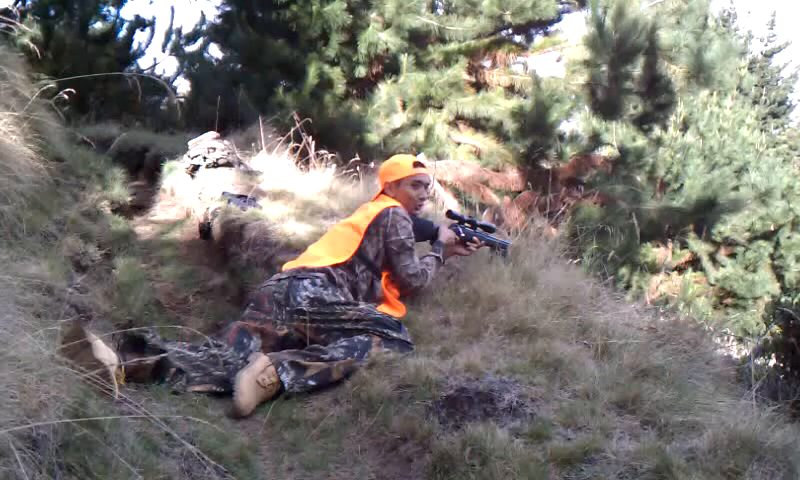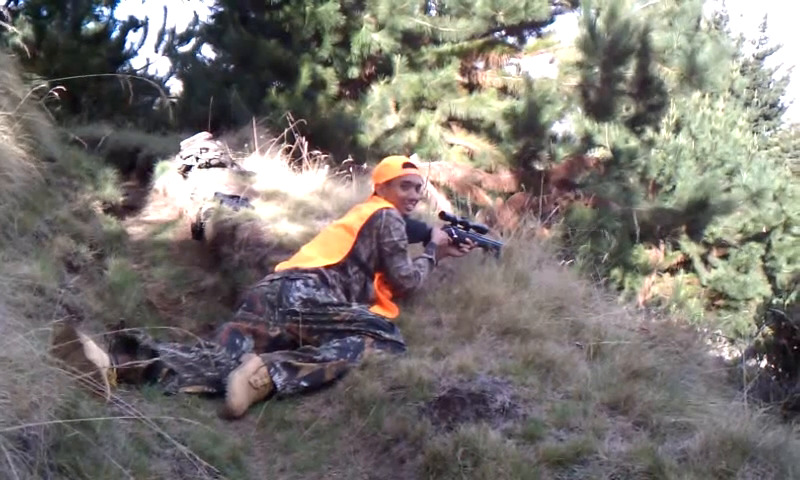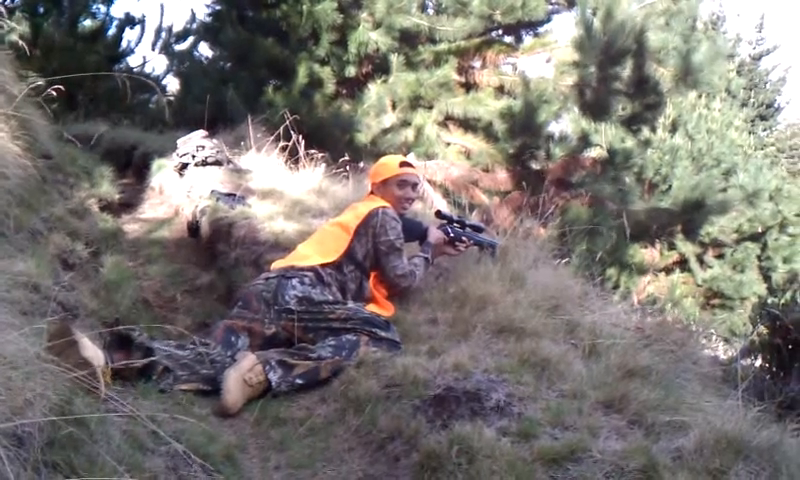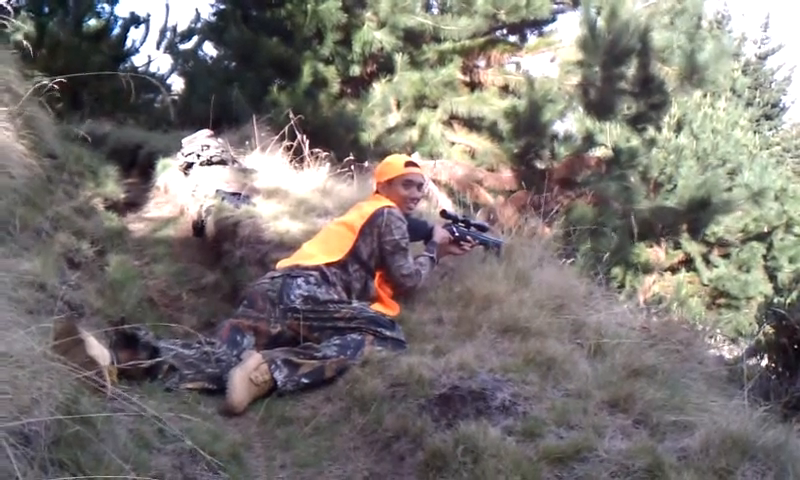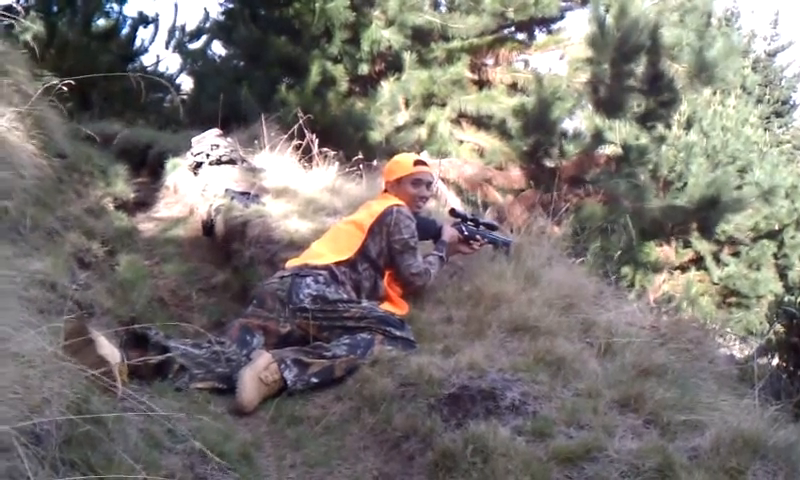
dt=0.5s
person 1, frame 1
left shoulder: (381, 214)
right shoulder: (391, 214)
left elbow: (382, 268)
right elbow: (408, 279)
left wrist: (446, 251)
right wrist: (438, 251)
left hip: (284, 291)
right hip: (309, 296)
left knee: (226, 360)
right knee: (396, 339)
left ankle: (130, 359)
right ankle: (274, 371)
person 1, frame 2
left shoulder: (362, 213)
right shoulder: (387, 215)
left elbow: (385, 276)
right elbow: (403, 280)
left wrist: (439, 254)
right wrist: (432, 251)
left hip: (280, 287)
right hip: (310, 293)
left knee: (218, 357)
right knee: (385, 340)
left ankle: (116, 361)
right ankle: (271, 373)
person 1, frame 3
left shoulder: (358, 212)
right shoulder: (383, 214)
left elbow: (378, 271)
right elbow: (399, 278)
left wrist: (435, 251)
right wrist: (428, 250)
left hip: (274, 286)
right hip: (305, 292)
left knee: (213, 354)
right knee: (380, 338)
left ankle: (114, 356)
right ankle: (266, 370)
person 1, frame 4
left shoulder: (364, 212)
right shoulder: (388, 214)
left elbow: (383, 270)
right elbow: (405, 278)
left wrist: (439, 252)
right wrist: (433, 250)
left hip: (280, 285)
right hip: (310, 291)
left knee: (222, 354)
right knee: (385, 337)
left ankle: (121, 354)
right ankle: (271, 370)
person 1, frame 5
left shoulder: (372, 210)
right shoulder: (397, 213)
left elbow: (390, 268)
right elbow: (414, 277)
left wrist: (446, 250)
right wrist: (443, 249)
left hip: (290, 284)
right hip: (321, 290)
left knee: (232, 353)
right knee: (393, 338)
left ankle: (134, 351)
right ankle: (283, 368)
